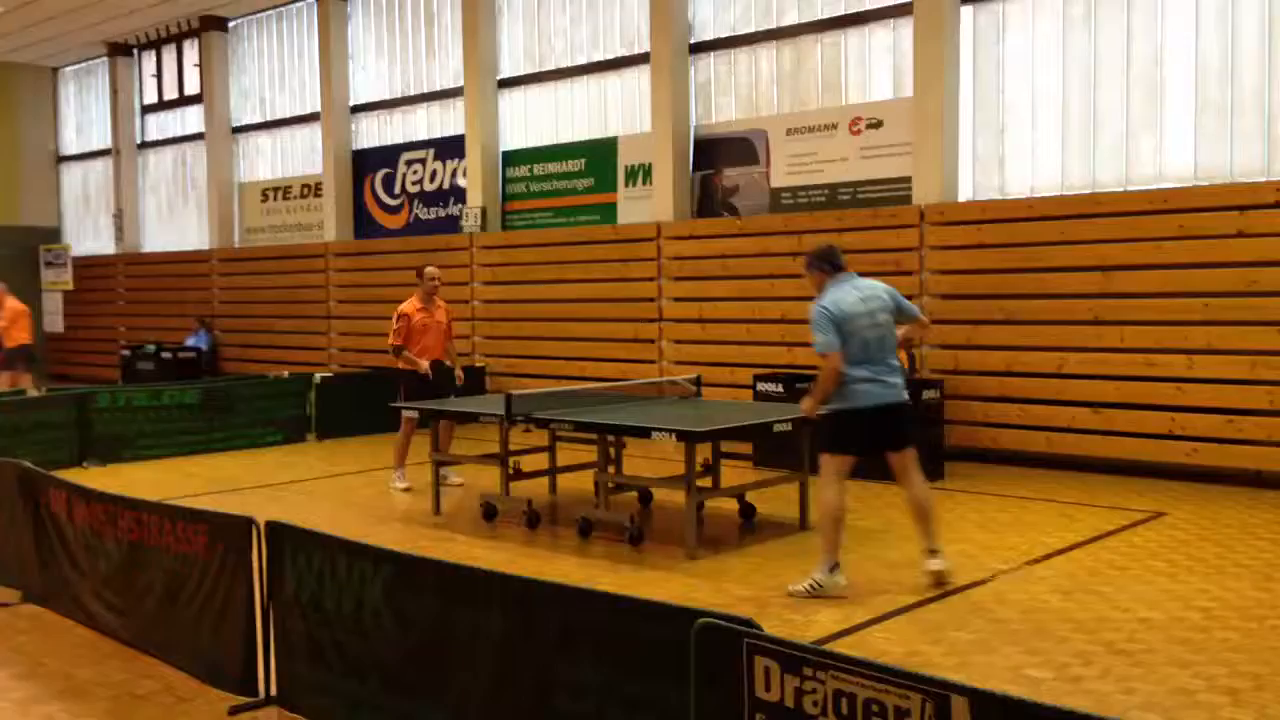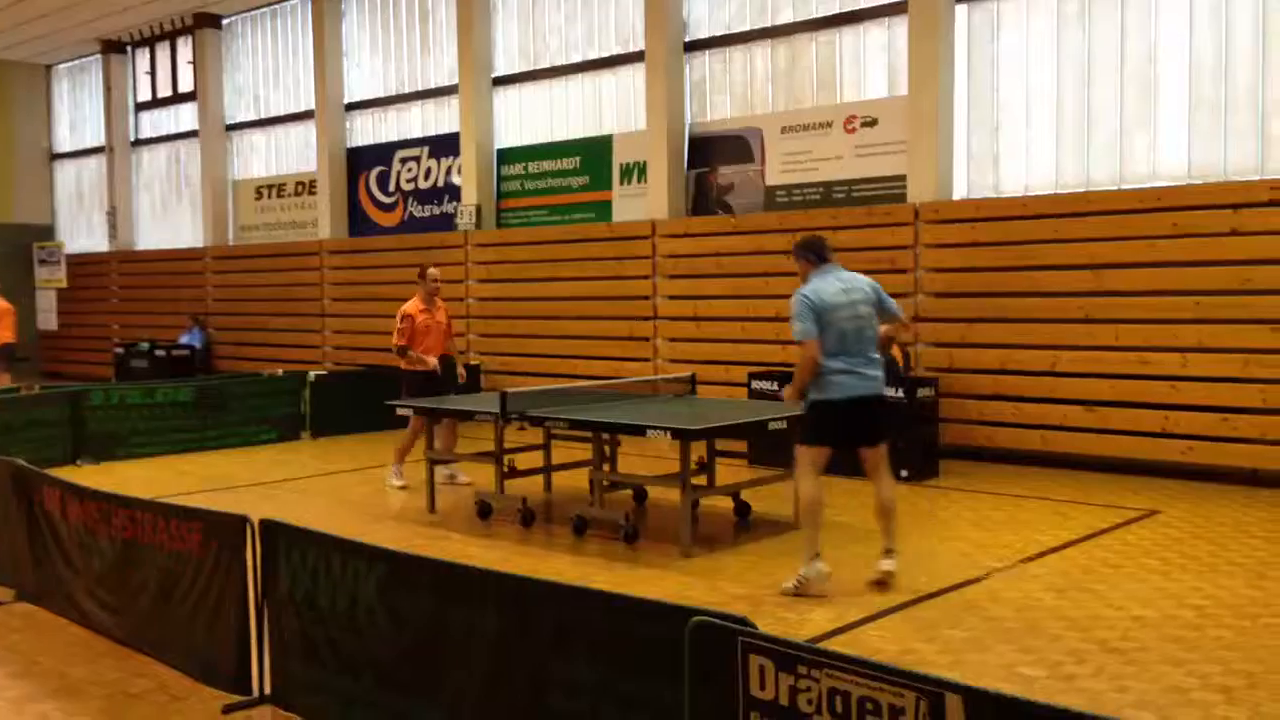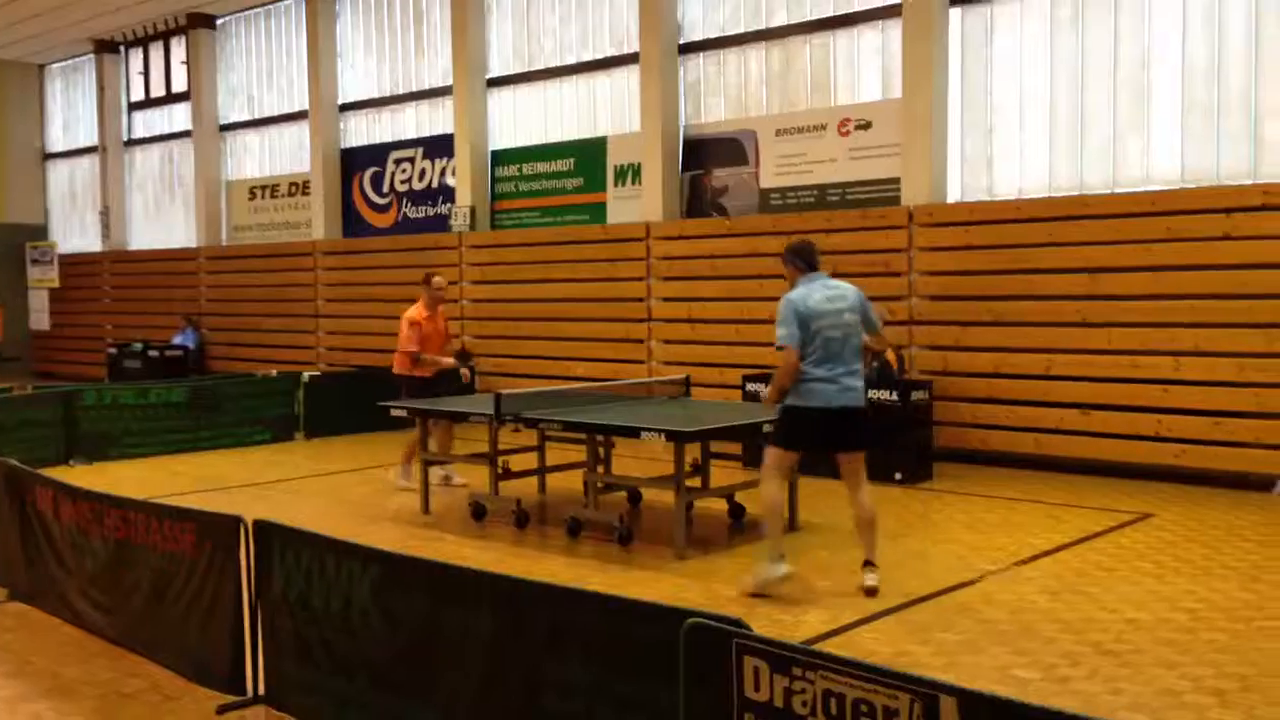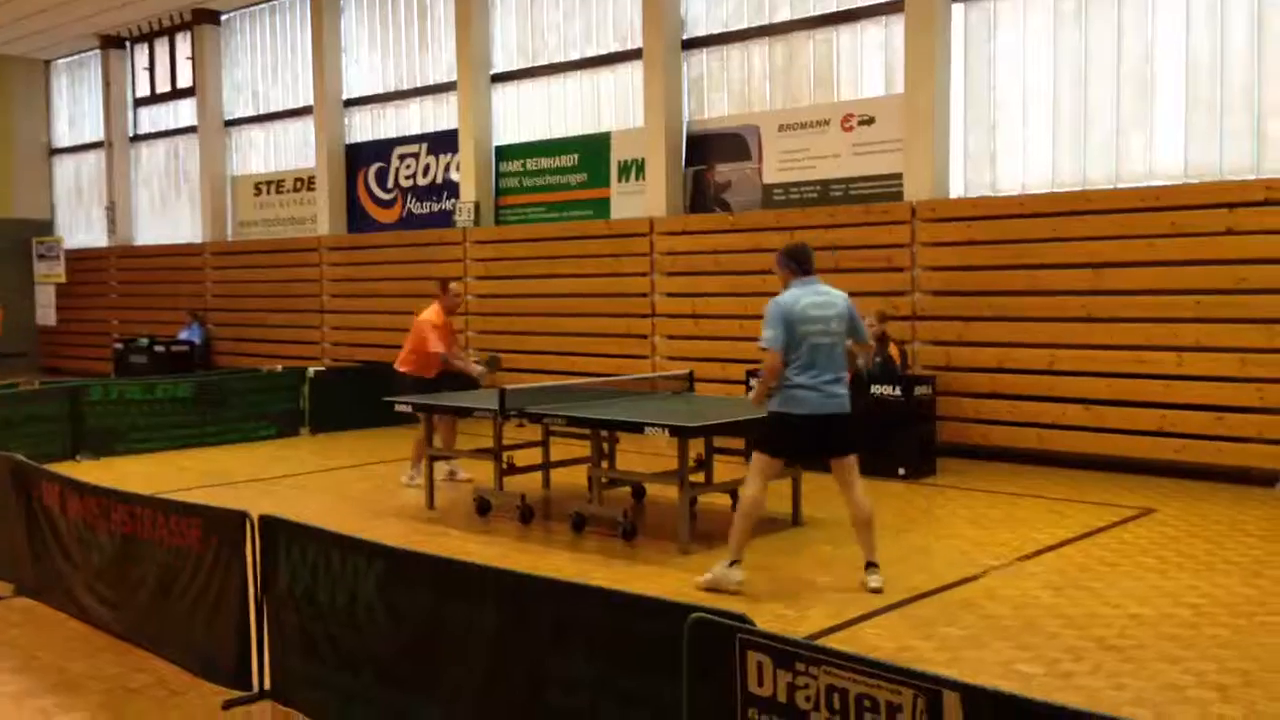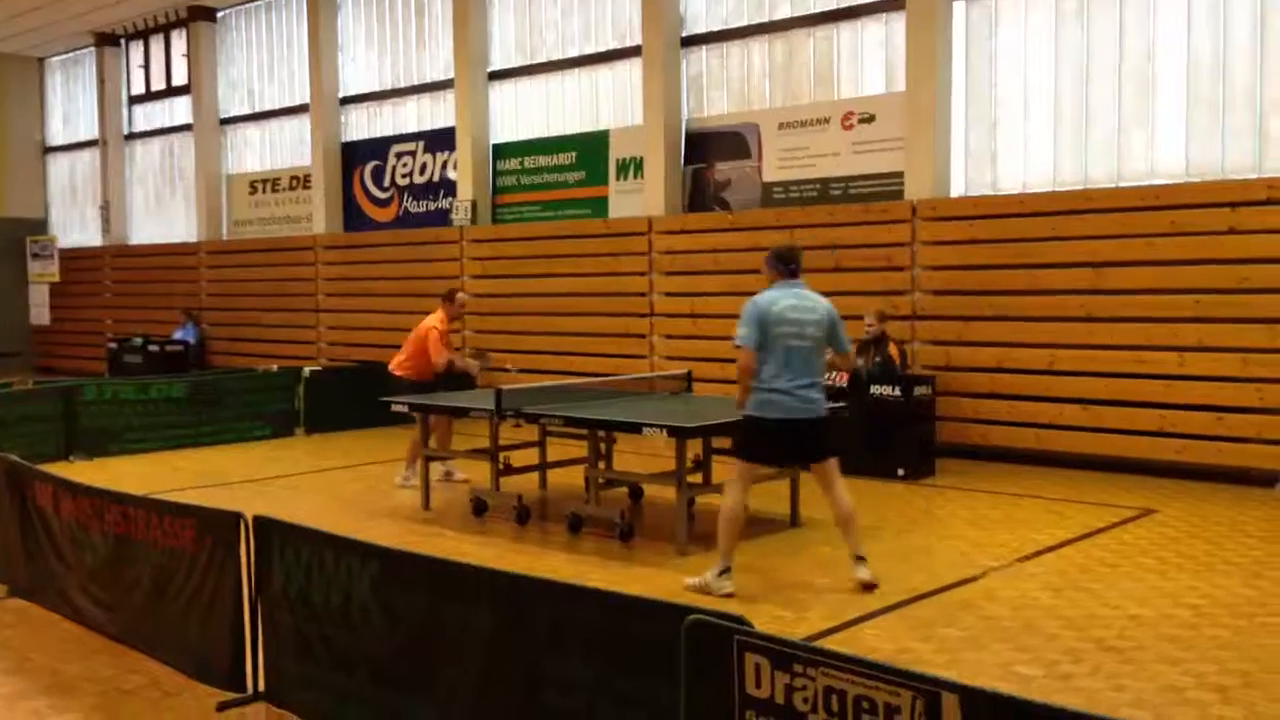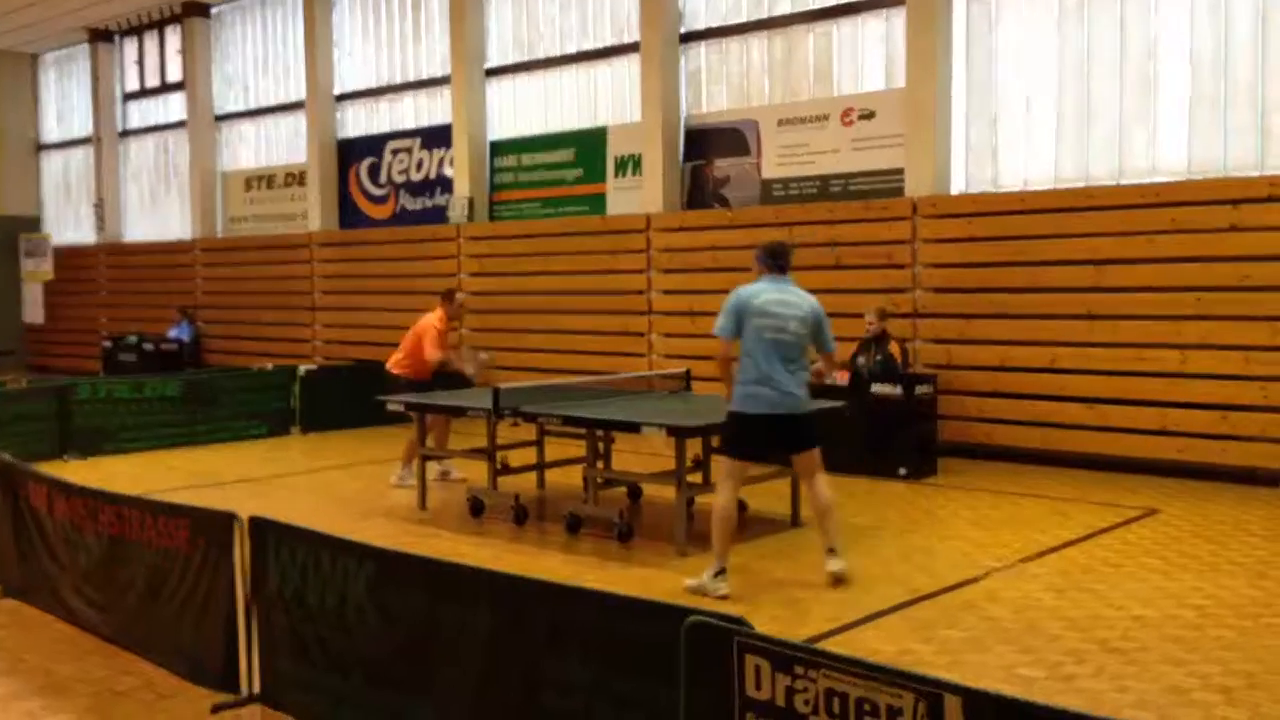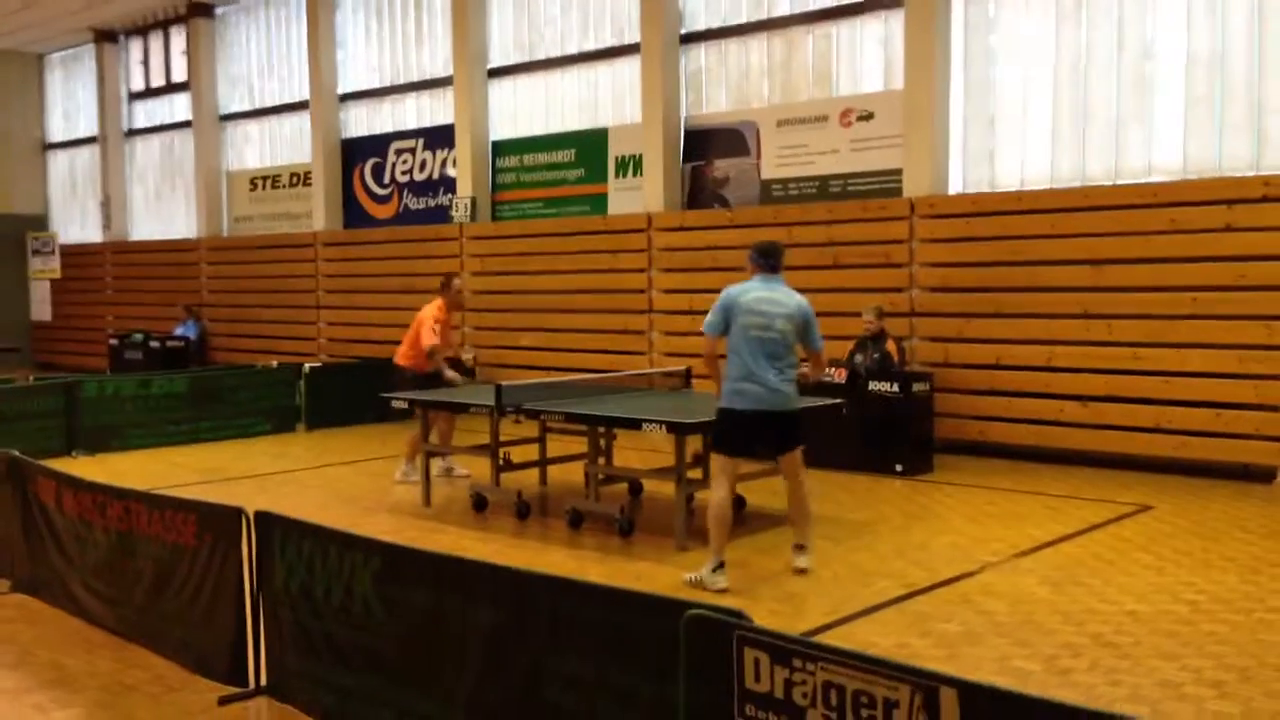
dt=0.1s
person 1, frame 1
left shoulder: (825, 306)
right shoulder: (882, 290)
left elbow: (833, 367)
right elbow: (921, 324)
left wrist: (815, 400)
left hip: (852, 403)
right hip: (893, 398)
left knee: (830, 482)
right knee: (910, 476)
left ankle: (830, 573)
right ankle: (933, 555)
person 1, frame 2
left shoulder: (807, 296)
right shoulder: (865, 283)
left elbow: (810, 356)
right elbow: (899, 324)
left wrist: (794, 388)
left hip: (830, 394)
right hip: (871, 391)
left knee: (807, 473)
right knee: (879, 473)
left ankle: (813, 563)
right ankle: (888, 555)
person 1, frame 3
left shoulder: (793, 302)
right shoulder: (852, 293)
left elbow: (790, 362)
right elbow: (879, 337)
left wrist: (774, 392)
left hip: (809, 402)
right hip: (851, 401)
left knee: (773, 475)
right knee: (857, 484)
left ankle: (774, 560)
right ankle: (870, 568)
person 1, frame 4
left shoulder: (781, 305)
right shoulder: (842, 300)
left elbow: (773, 365)
right elbow: (866, 347)
left wrist: (760, 393)
left hip: (792, 407)
right hip: (835, 407)
left knee: (755, 482)
right knee: (852, 484)
left ankle: (731, 567)
right ankle: (872, 569)
person 1, frame 5
left shoulder: (759, 304)
right shoulder: (824, 307)
left elbow: (746, 365)
right elbow: (847, 360)
left wrist: (743, 394)
left hip: (767, 410)
right hip: (812, 411)
left knee: (737, 487)
right knee: (834, 486)
left ankle: (722, 573)
right ankle: (859, 564)
person 1, frame 6
left shoulder: (742, 296)
right shoulder: (810, 304)
left elbow: (723, 354)
right elbow: (831, 361)
left wrist: (731, 385)
right wrist: (804, 353)
left hip: (750, 405)
right hip: (794, 405)
left knee: (728, 485)
right knee: (814, 476)
left ankle: (717, 575)
right ankle: (832, 555)
person 1, frame 7
left shoulder: (732, 295)
right shoulder: (800, 304)
left elbow: (709, 351)
right elbow: (818, 361)
left wrist: (721, 383)
right wrist: (808, 372)
left hip: (738, 402)
right hip: (783, 403)
left knee: (722, 483)
right knee: (794, 475)
left ankle: (717, 568)
right ankle: (801, 550)
person 2, frame 1
left shoulder: (443, 308)
right shoulder: (406, 311)
right elbow: (395, 348)
left wrist: (456, 366)
right wrist: (418, 363)
left hip: (439, 374)
right hip: (413, 374)
left knee: (447, 421)
right knee: (409, 426)
left ankle: (440, 469)
right ankle: (398, 473)
person 2, frame 2
left shoulder: (442, 308)
right shoulder: (408, 311)
left elbow: (448, 339)
right elbow: (399, 348)
left wrist: (458, 364)
right wrist: (425, 360)
left hip: (439, 373)
right hip: (416, 374)
left knee: (451, 419)
right knee: (418, 425)
left ankle: (446, 469)
right ankle: (396, 470)
person 2, frame 3
left shoulder: (440, 314)
right shoulder: (413, 317)
left elbow: (445, 344)
right elbow: (411, 355)
left wrist: (458, 367)
right wrist: (442, 362)
left hip: (431, 376)
right hip: (410, 376)
left knee: (445, 421)
right knee: (425, 426)
left ankle: (442, 471)
right ankle: (404, 472)
person 2, frame 4
left shoulder: (446, 317)
right shoulder: (430, 320)
left elbow: (452, 346)
right elbow: (440, 357)
left wrist: (468, 365)
right wrist: (469, 368)
left hip: (431, 373)
right hip: (411, 374)
left knee: (448, 416)
right knee: (431, 421)
left ankle: (448, 466)
right ankle: (414, 472)
person 2, frame 5
left shoulder: (444, 324)
right shoulder: (434, 327)
left elbow: (448, 354)
right elbow: (443, 364)
left wrist: (465, 363)
right wrist: (469, 367)
left hip: (422, 377)
right hip: (405, 378)
left knee: (444, 416)
right knee: (428, 423)
left ankle: (445, 466)
right ankle: (407, 473)
person 2, frame 6
left shoulder: (442, 323)
right shoulder: (432, 325)
left elbow: (444, 353)
right elbow: (435, 361)
left wrist: (459, 362)
right wrist: (460, 368)
left hip: (420, 375)
right hip: (403, 376)
left knee: (443, 415)
right knee: (425, 423)
left ankle: (441, 466)
right ankle: (403, 472)
person 2, frame 7
left shoulder: (445, 312)
right shoulder: (432, 315)
left elbow: (445, 341)
right elbow: (430, 351)
left wrist: (457, 355)
right wrist: (446, 372)
left hip: (428, 370)
right hip: (410, 370)
left knee: (447, 412)
right knee: (428, 418)
left ankle: (445, 463)
right ankle: (407, 468)
